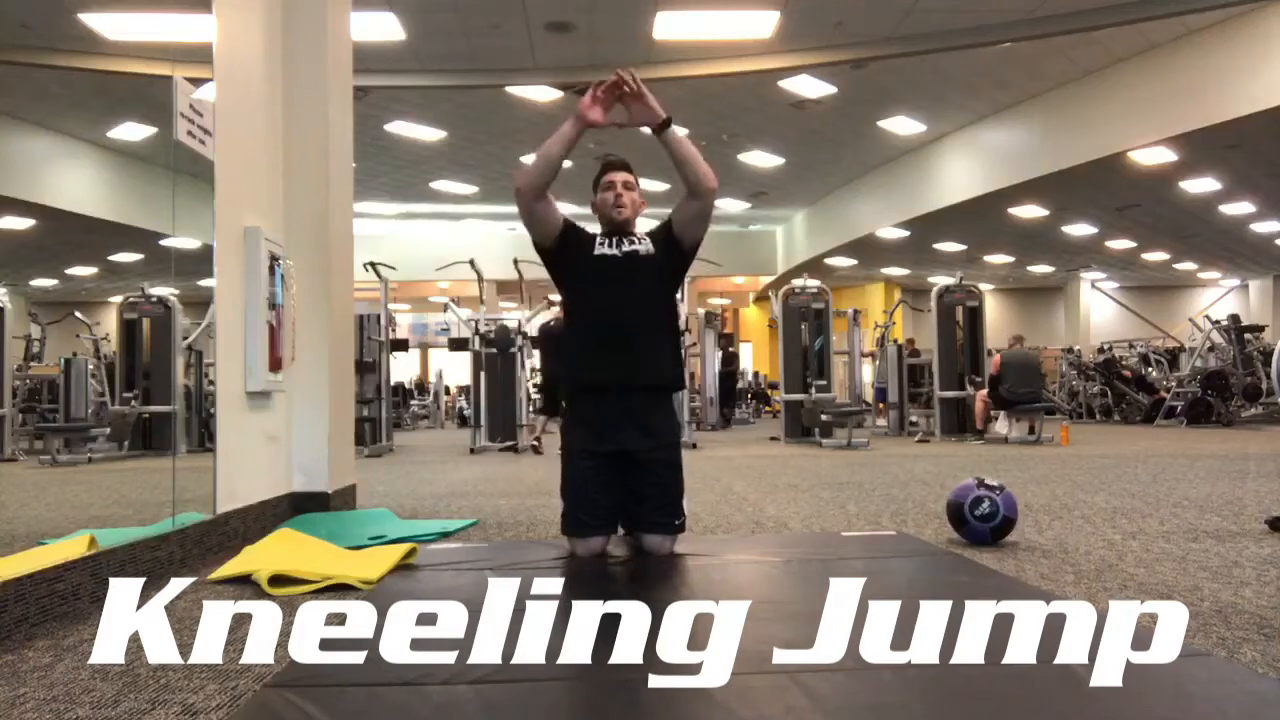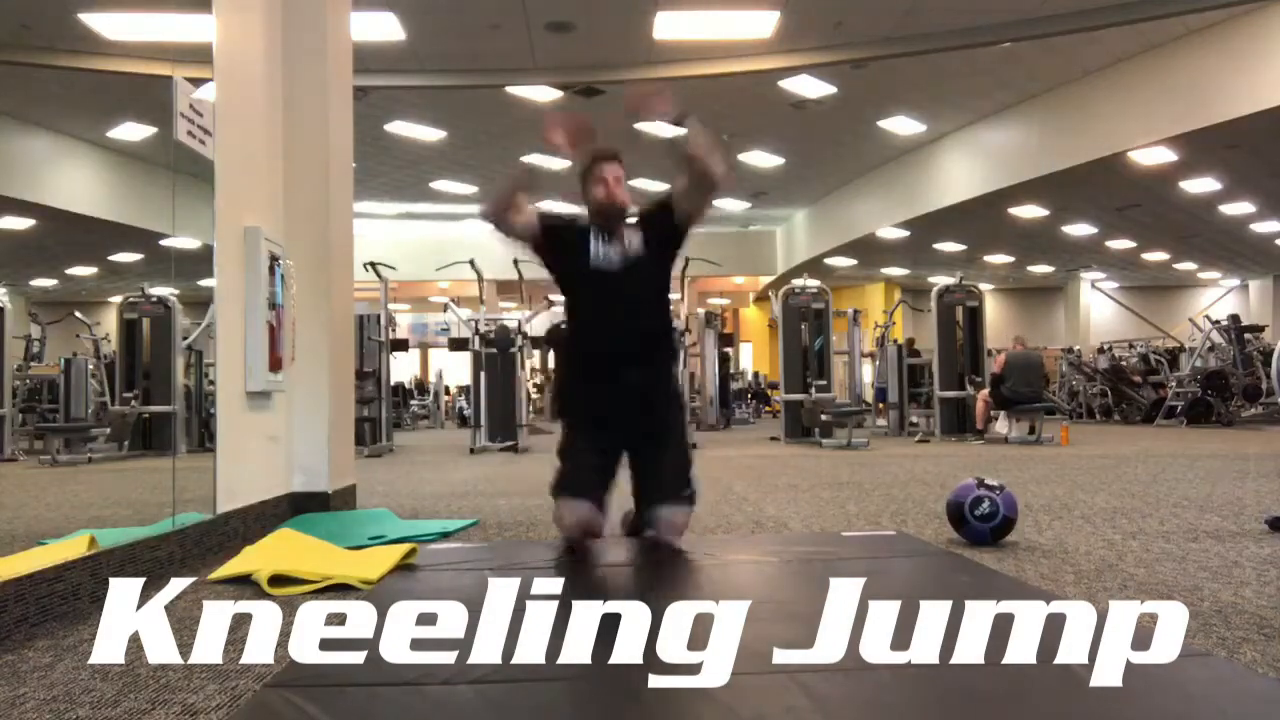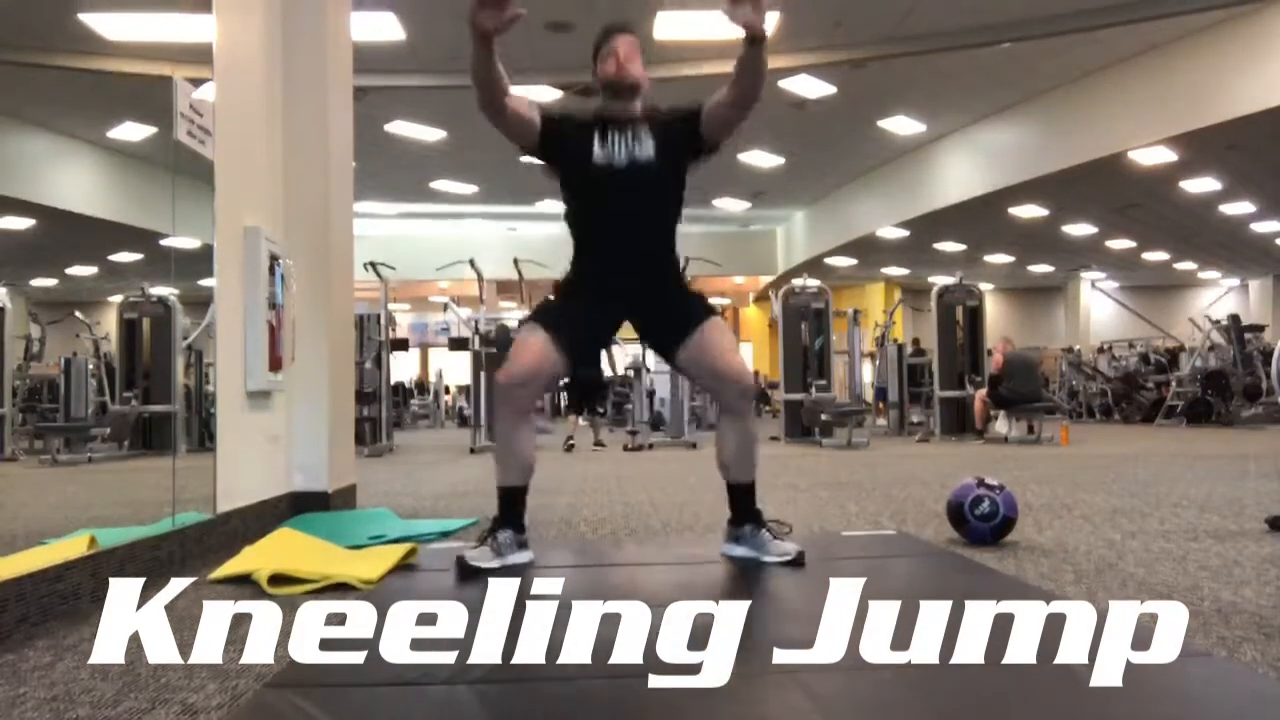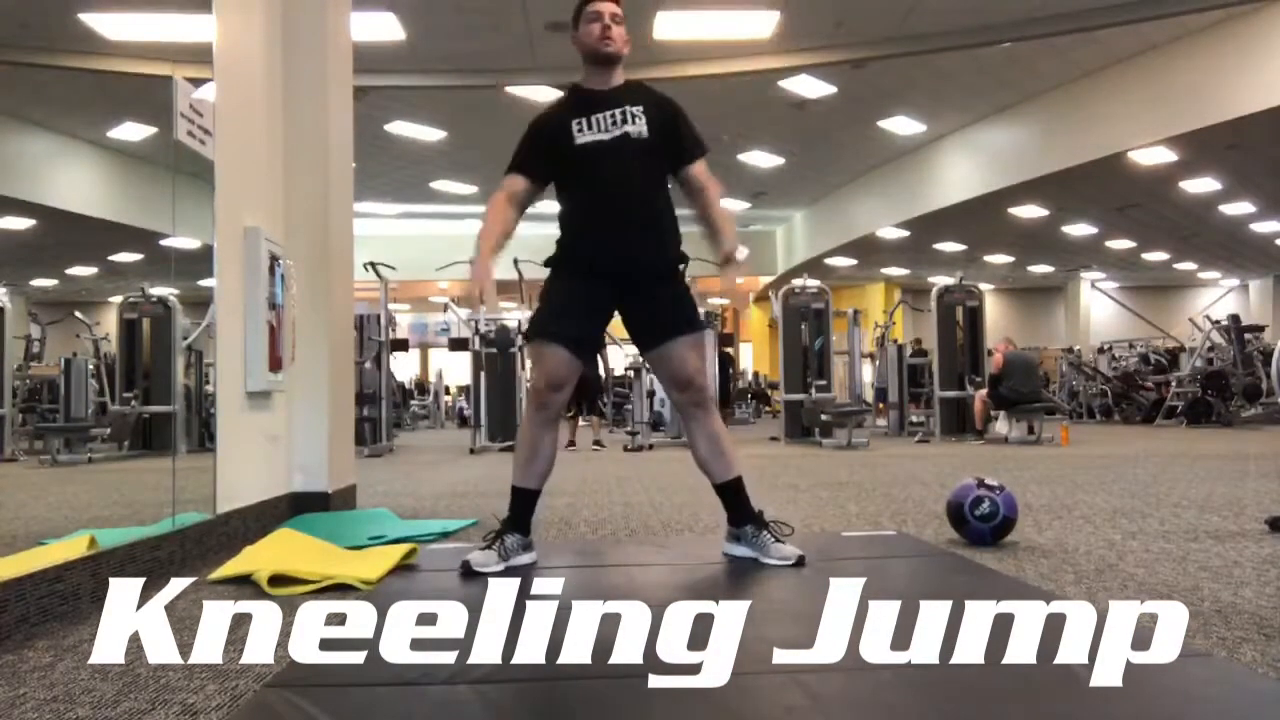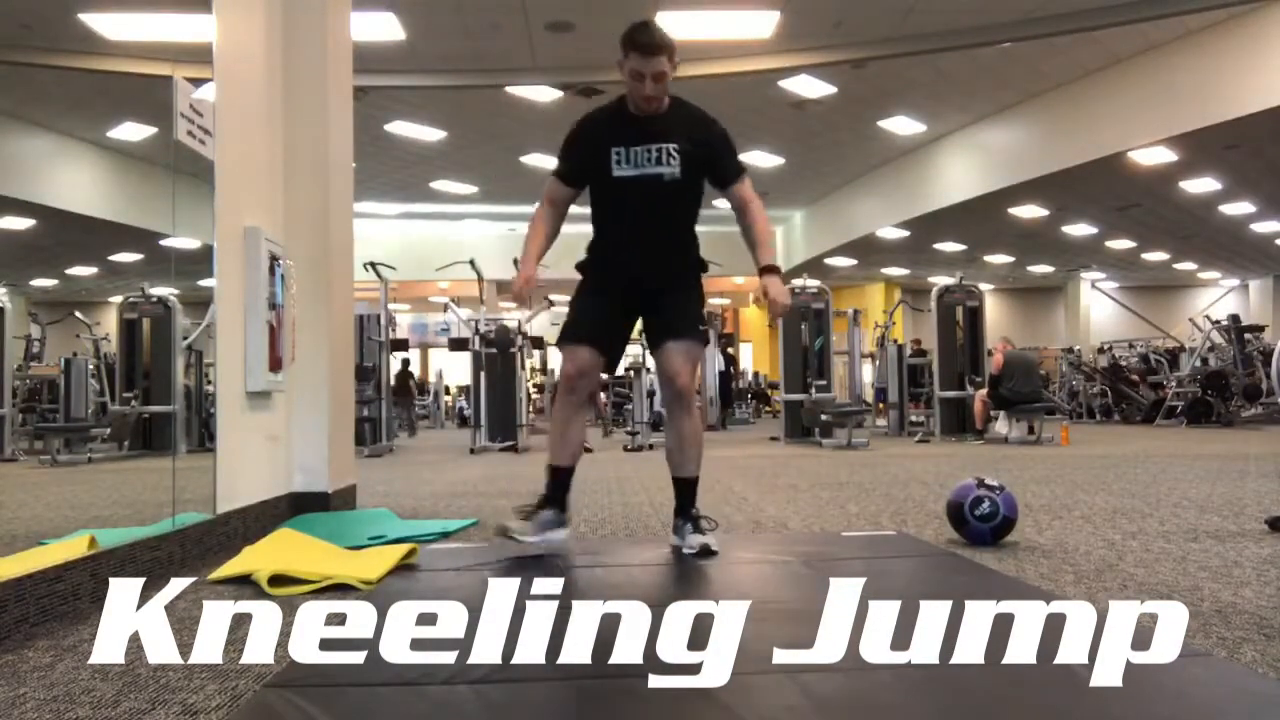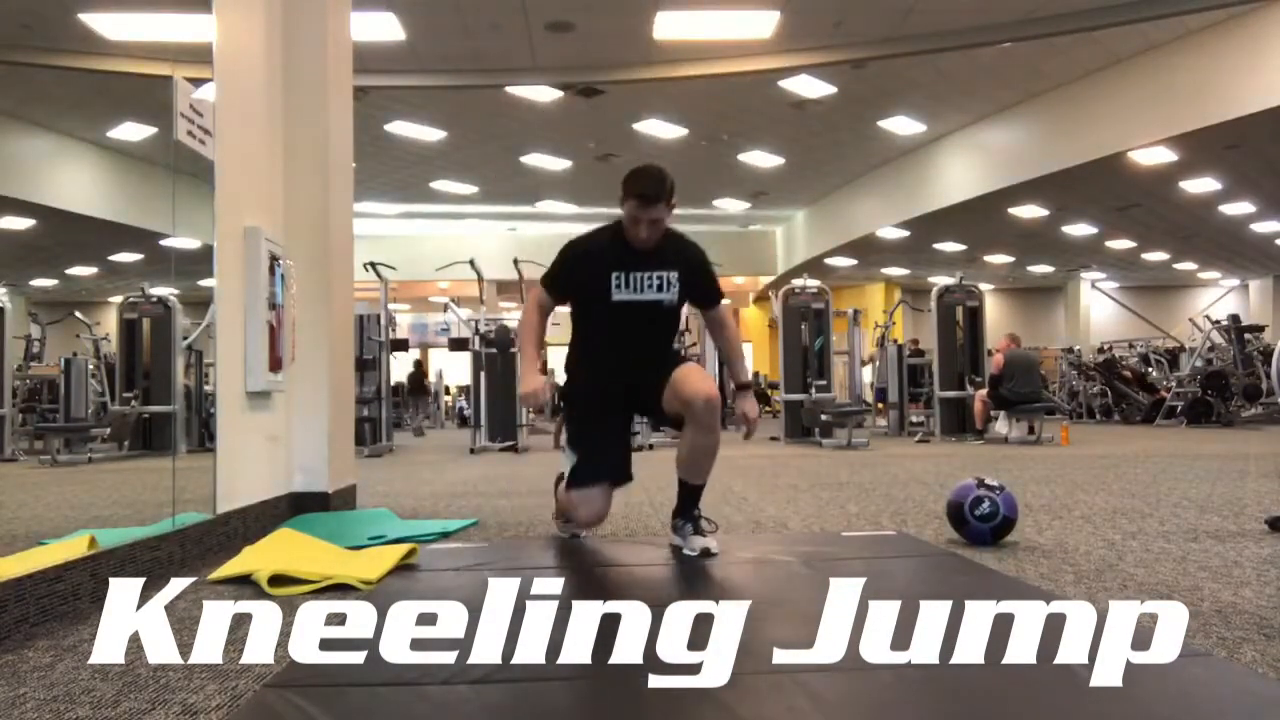
dt=0.7s
person 1, frame 1
left shoulder: (665, 247)
right shoulder: (572, 247)
left elbow: (705, 189)
right elbow: (527, 190)
left wrist: (659, 124)
right wrist: (578, 124)
left hip: (653, 414)
right hip: (588, 416)
left knee: (658, 547)
right knee: (587, 549)
person 1, frame 2
left shoulder: (655, 225)
right shoulder: (566, 237)
left elbow: (709, 182)
right elbow: (502, 217)
left wrist: (682, 126)
left hip: (655, 392)
right hip: (590, 395)
left knee: (671, 526)
right knee: (574, 523)
left ankle: (644, 516)
right ankle: (587, 525)
person 1, frame 3
left shoulder: (672, 128)
right shoulder: (570, 134)
left elbow: (737, 103)
right elbow: (499, 109)
left hip: (663, 290)
right hip: (589, 290)
left knee: (736, 384)
right knee: (513, 384)
left ankle: (745, 524)
right ankle: (509, 530)
person 1, frame 4
left shoulder: (659, 109)
right shoulder: (553, 121)
left elbow: (701, 185)
right elbow: (511, 197)
left wrist: (729, 253)
right wrist: (483, 260)
left hip: (656, 272)
right hip: (580, 273)
left knee: (694, 394)
right knee: (546, 393)
left ankle: (745, 525)
right ankle: (515, 533)
person 1, frame 5
left shoulder: (700, 129)
right shoulder: (592, 130)
left elbow: (745, 201)
right elbow: (554, 201)
left wrist: (768, 270)
right wrist: (529, 262)
left hip: (675, 276)
right hip: (609, 274)
left knee: (679, 386)
right knee: (575, 378)
left ankle: (687, 517)
right ankle: (553, 506)
person 1, frame 6
left shoulder: (686, 256)
right shoulder: (585, 253)
left elbow: (720, 320)
right elbow: (536, 308)
left wrist: (744, 389)
right wrist: (530, 372)
left hip: (656, 368)
right hip: (596, 381)
left knee: (704, 397)
right knee: (584, 514)
left ankle: (686, 517)
right ankle: (567, 489)
